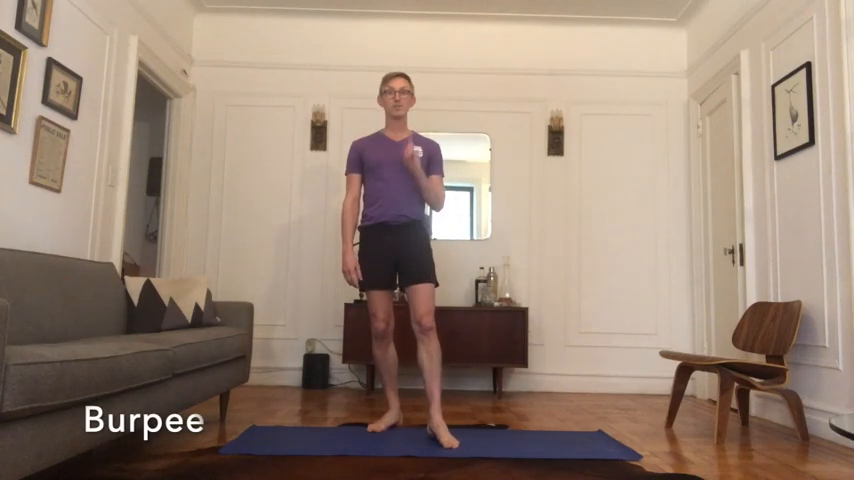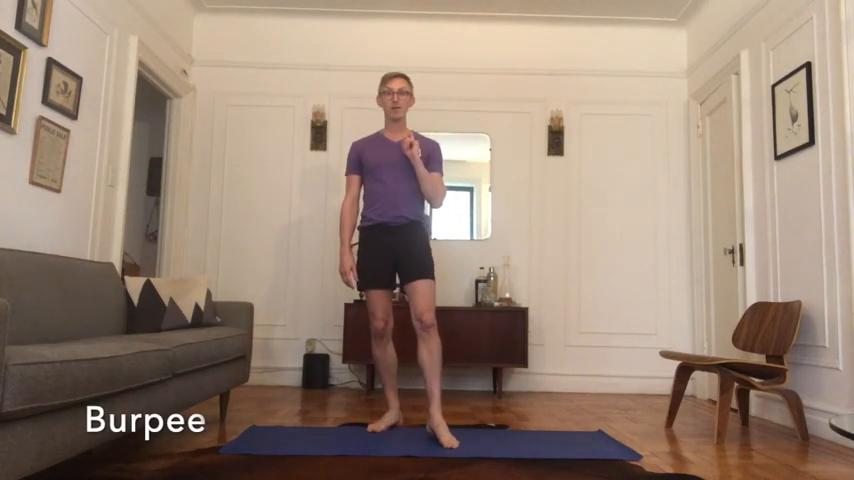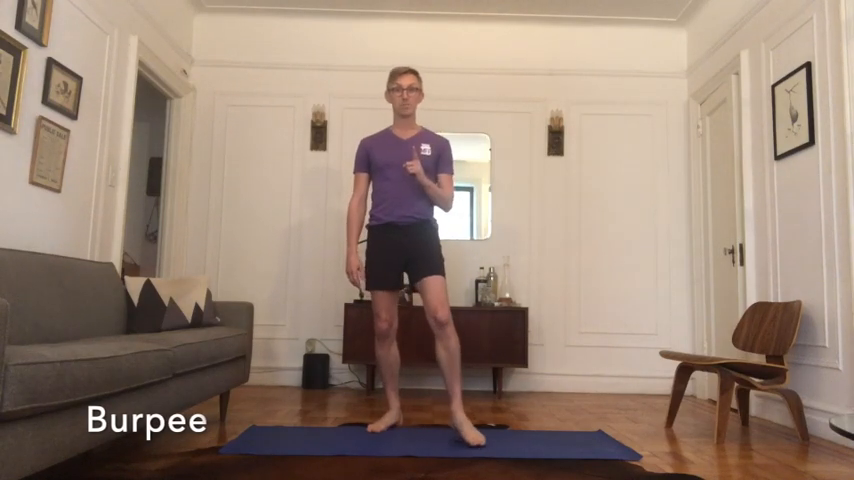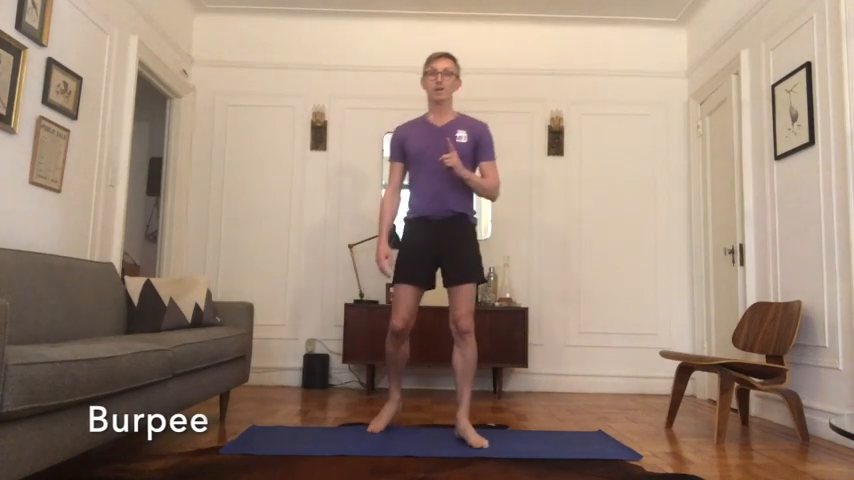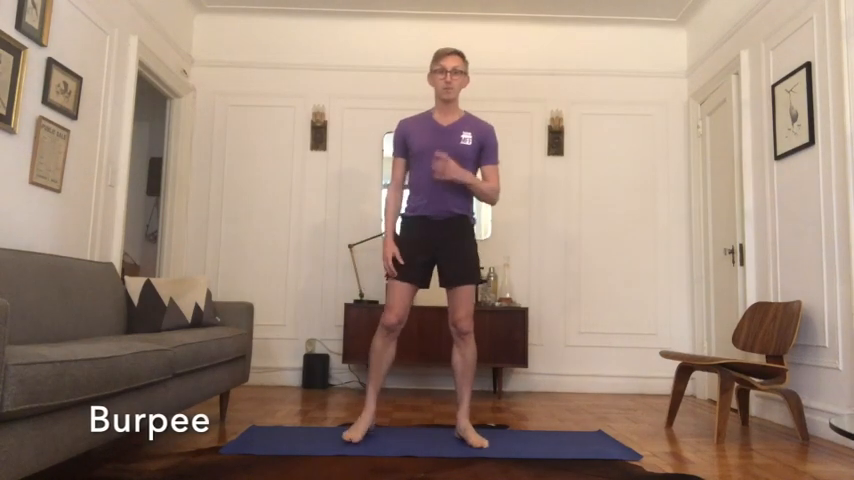
dt=0.5s
person 1, frame 1
left shoulder: (428, 147)
right shoulder: (362, 147)
left elbow: (438, 201)
right elbow: (351, 201)
left wrist: (416, 170)
right wrist: (347, 249)
left hip: (413, 236)
right hip: (374, 238)
left knee: (425, 324)
right knee: (381, 328)
left ankle: (436, 416)
right ankle: (393, 408)
person 1, frame 2
left shoulder: (428, 147)
right shoulder: (361, 148)
left elbow: (436, 199)
right elbow: (350, 202)
left wrist: (414, 159)
right wrist: (344, 251)
left hip: (412, 235)
right hip: (374, 238)
left knee: (426, 322)
right knee: (380, 327)
left ankle: (435, 415)
right ankle: (393, 408)
person 1, frame 3
left shoulder: (438, 144)
right shoulder: (370, 145)
left elbow: (447, 201)
right elbow: (358, 201)
left wrist: (422, 178)
right wrist: (352, 250)
left hip: (422, 235)
right hip: (382, 237)
left knee: (441, 319)
right knee: (384, 328)
left ankle: (457, 410)
right ankle: (393, 408)
person 1, frame 4
left shoulder: (476, 130)
right shoulder: (405, 133)
left elbow: (493, 190)
right elbow: (392, 190)
left wrist: (462, 170)
right wrist: (382, 238)
left hip: (459, 230)
right hip: (417, 231)
left knee: (463, 327)
right knee: (399, 325)
left ankle: (462, 419)
right ankle: (393, 398)
person 1, frame 5
left shoulder: (481, 131)
right shoulder: (408, 128)
left elbow: (493, 194)
right elbow: (396, 187)
left wrist: (462, 176)
right wrist: (389, 236)
left hip: (458, 231)
right hip: (414, 229)
left knee: (463, 328)
right knee: (390, 322)
left ankle: (463, 419)
right ankle: (368, 411)
